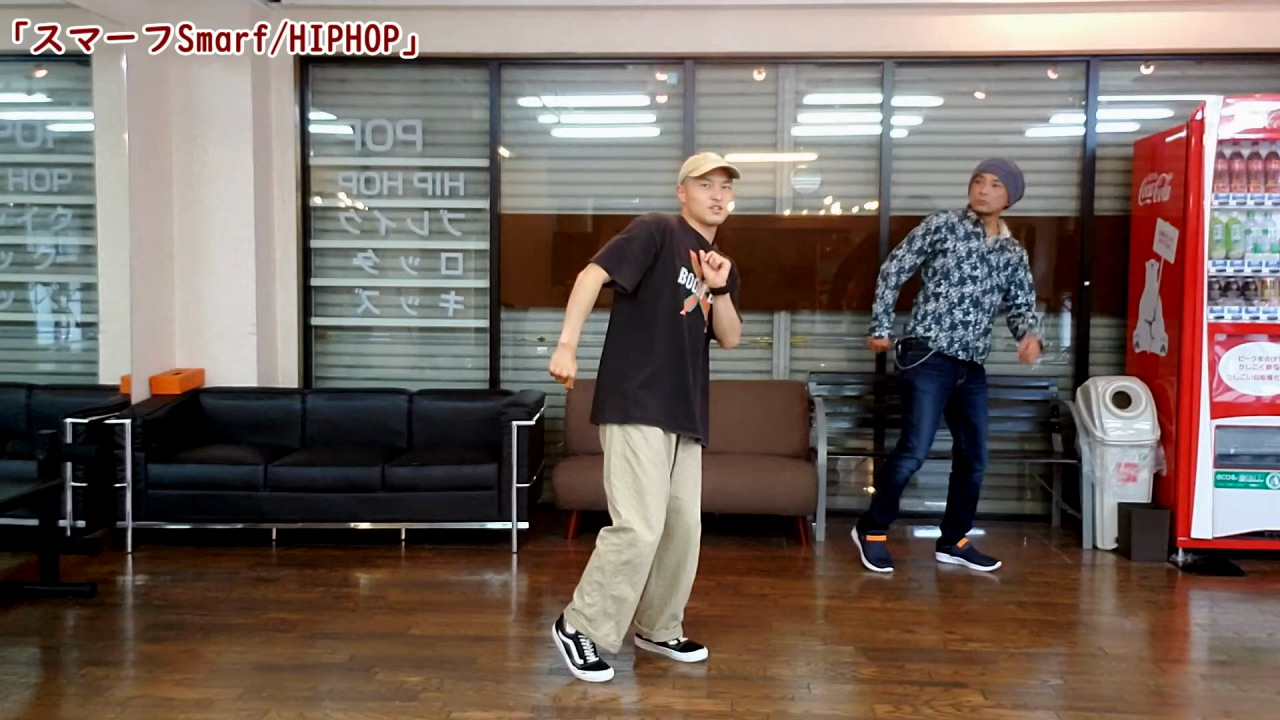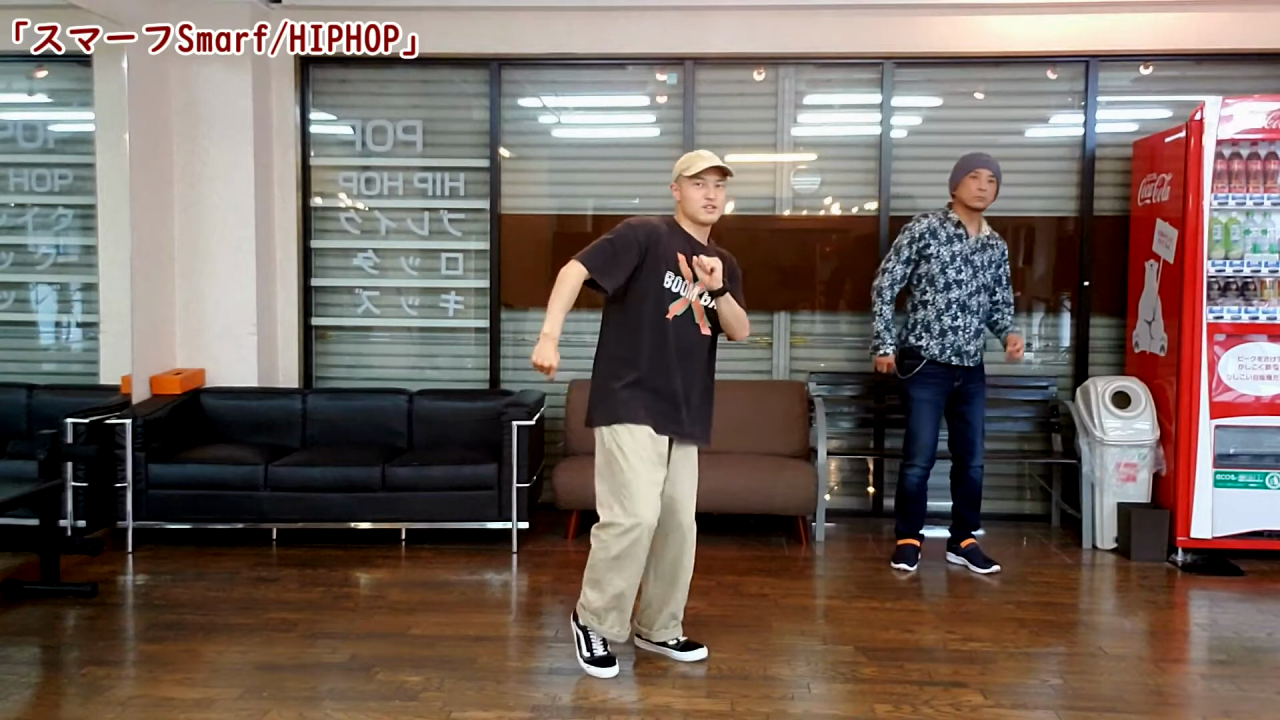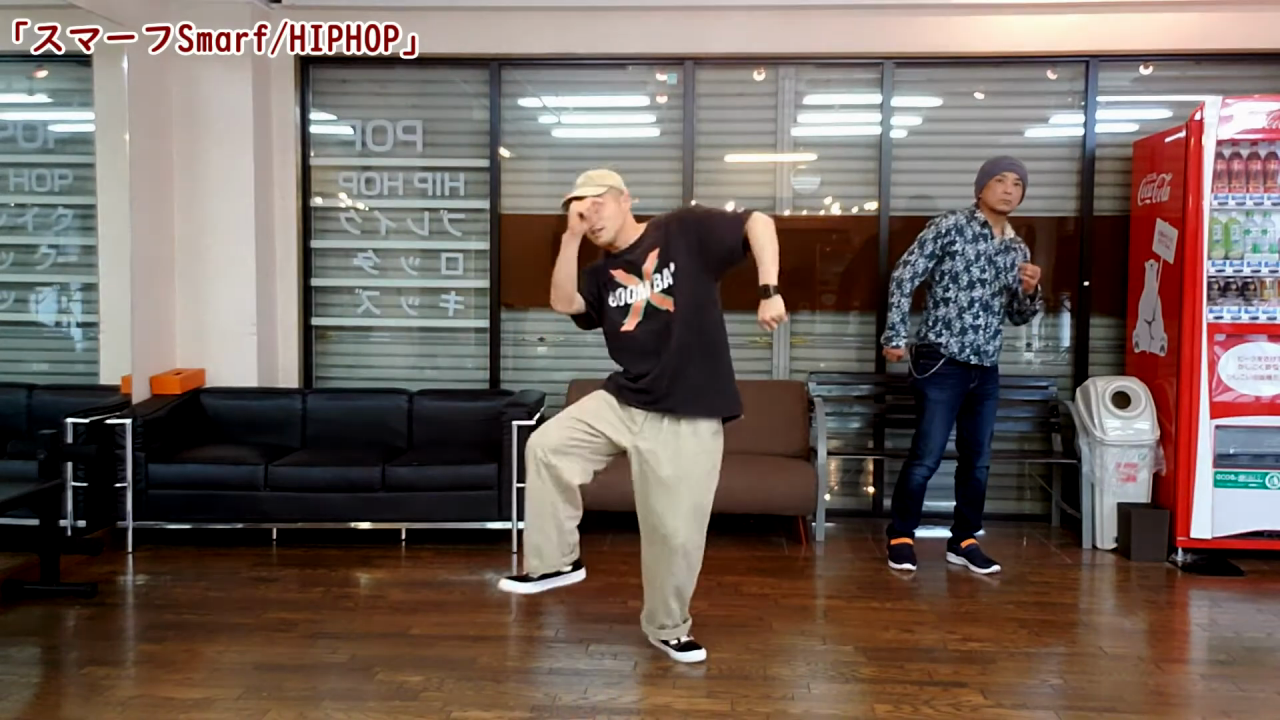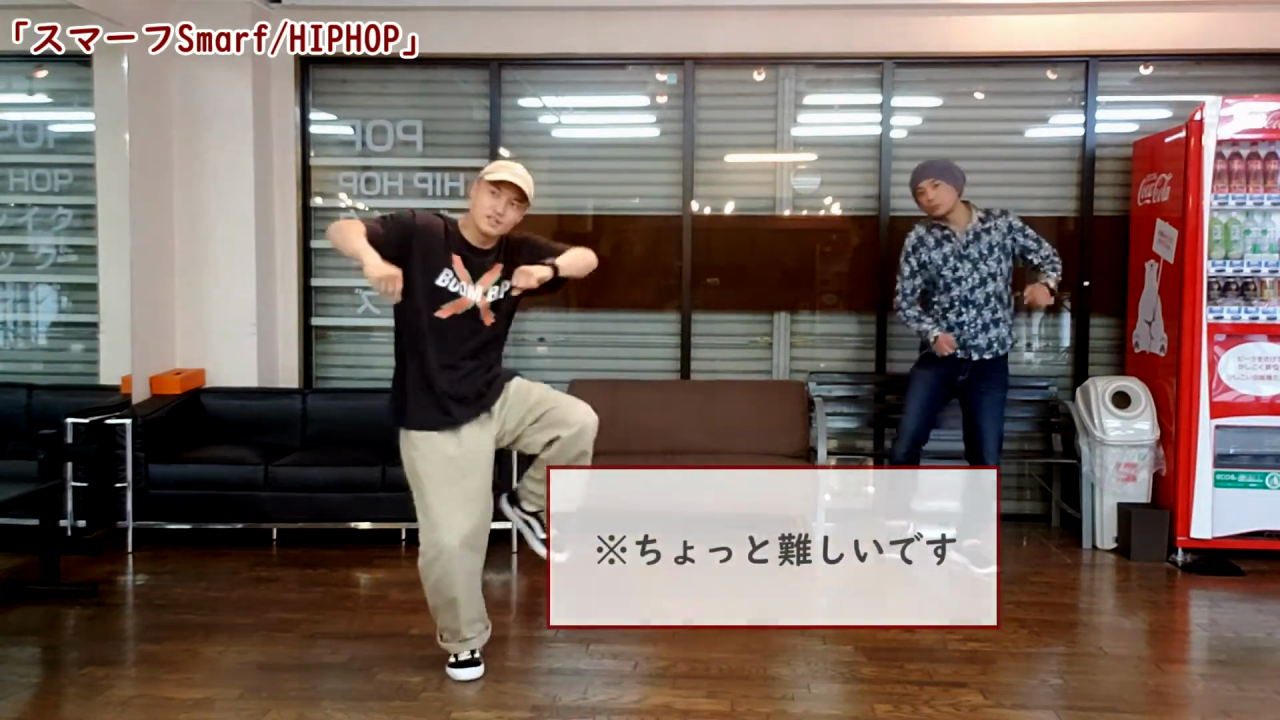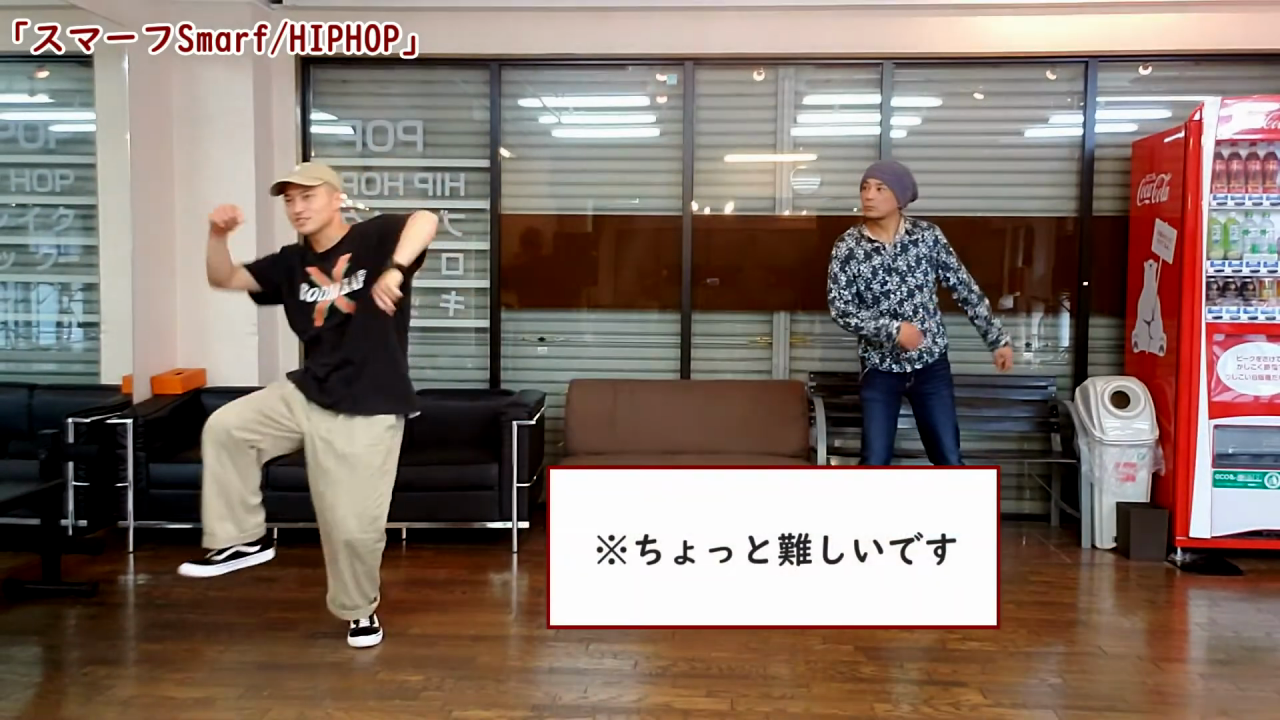
dt=1s
person 1, frame 1
left shoulder: (720, 263)
right shoulder: (655, 232)
left elbow: (730, 337)
right elbow: (593, 274)
left wrist: (720, 290)
right wrist: (566, 345)
left hip: (684, 412)
right hip: (636, 404)
left knee: (683, 527)
right knee: (639, 526)
left ankle: (658, 628)
right ankle: (579, 625)
person 1, frame 2
left shoulder: (724, 266)
right shoulder: (643, 236)
left elbow: (741, 332)
right elbow: (576, 269)
left wrist: (718, 288)
right wrist: (549, 335)
left hip: (683, 415)
right hip: (626, 405)
left knee: (678, 526)
right knee: (634, 516)
left ankle: (658, 628)
right ankle: (594, 620)
person 1, frame 3
left shoulder: (685, 228)
right shoulder: (603, 273)
left elbow: (759, 223)
right elbow: (562, 303)
left wrist: (769, 291)
right wrist: (571, 239)
left hip: (692, 409)
right hip: (623, 399)
left knee: (676, 528)
right knee: (546, 449)
left ankle: (667, 627)
right ankle: (555, 561)
person 1, frame 4
left shoulder: (520, 250)
right shoulder: (421, 233)
left elbow: (586, 259)
right elbow: (342, 231)
left wrist: (548, 269)
right wrist: (374, 262)
left hip: (498, 394)
right hip: (431, 414)
left knee: (577, 424)
right knee: (450, 540)
left ankle: (527, 505)
right ankle: (464, 642)
person 1, frame 5
left shoulder: (377, 234)
right shoulder: (291, 264)
left elbow: (423, 222)
right elbow: (223, 279)
left wrist: (393, 271)
right wrist: (218, 235)
left hip: (371, 405)
right hip: (308, 391)
left knee: (353, 522)
right knee: (224, 429)
left ankle: (358, 610)
right ankle: (244, 538)
person 2, frame 1
left shoulder: (1015, 254)
right shoulder: (942, 225)
left elbow: (1024, 307)
right elbow: (893, 270)
left wrist: (1031, 337)
right wrist: (880, 325)
left hip: (971, 367)
right hip: (928, 357)
left knee: (973, 458)
right knee: (914, 449)
left ankle: (953, 540)
right ankle: (872, 530)
person 2, frame 2
left shoulder: (996, 247)
right shoulder: (925, 229)
left elbow: (999, 306)
right elbow: (885, 286)
left wrist: (1010, 333)
right wrist: (884, 344)
left hip: (970, 368)
right hip: (925, 363)
left knee: (971, 459)
right knee: (919, 457)
left ankle: (963, 540)
right ankle: (908, 538)
person 2, frame 3
left shoulder: (1018, 250)
right shoulder: (950, 226)
left elbow: (1018, 316)
right elbow: (904, 276)
left wrist: (1030, 292)
right wrist: (896, 335)
left hip: (986, 369)
right hip: (941, 363)
left knee: (977, 460)
right knee: (926, 456)
left ankle: (963, 540)
right ankle: (900, 536)
person 2, frame 4
left shoulder: (1002, 225)
right shoulder: (920, 238)
left elbow: (1047, 257)
right elbow: (905, 299)
left wrist: (1045, 283)
right wrist: (932, 332)
left hip: (990, 359)
right hip: (939, 356)
left knee: (986, 454)
right knee: (906, 441)
person 2, frame 5
left shoulder: (928, 236)
right shoulder: (848, 247)
left elbow: (965, 289)
right elbow: (840, 309)
left wrist: (997, 338)
right wrist: (892, 329)
left hip: (931, 365)
right hip: (881, 368)
left knee: (949, 459)
right knee: (874, 462)
